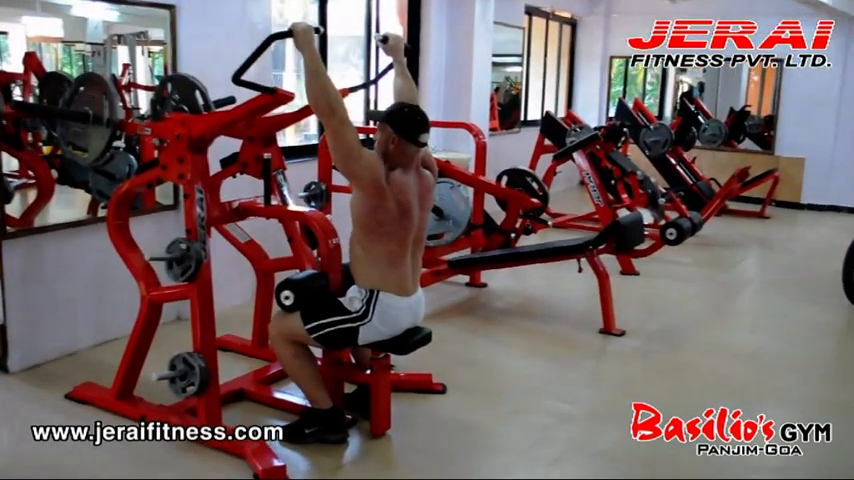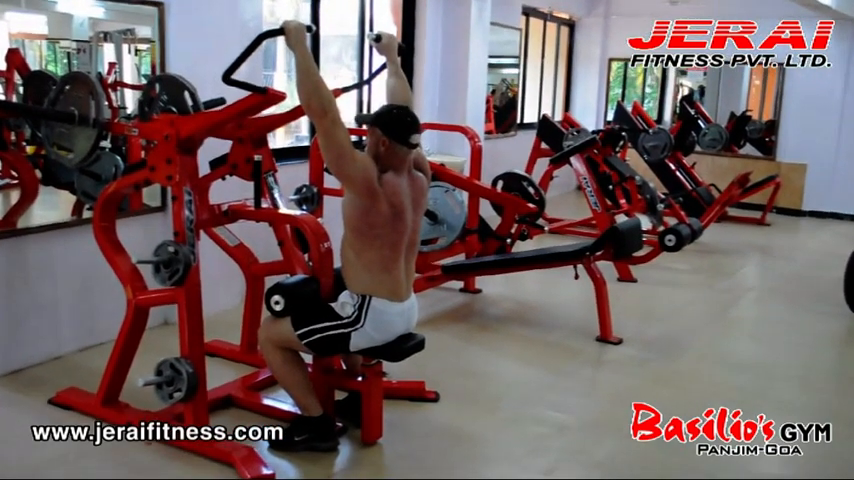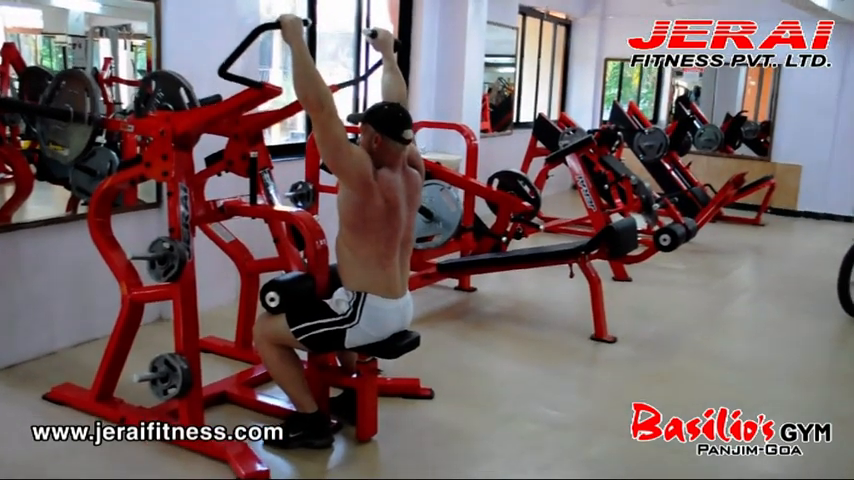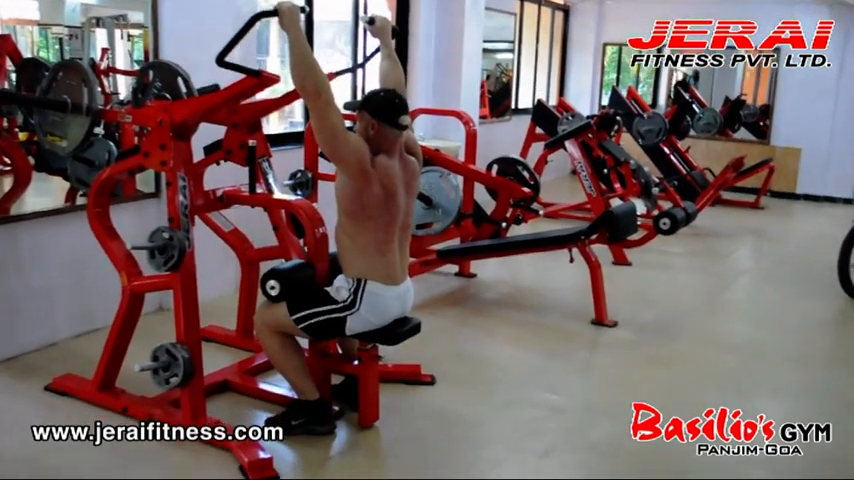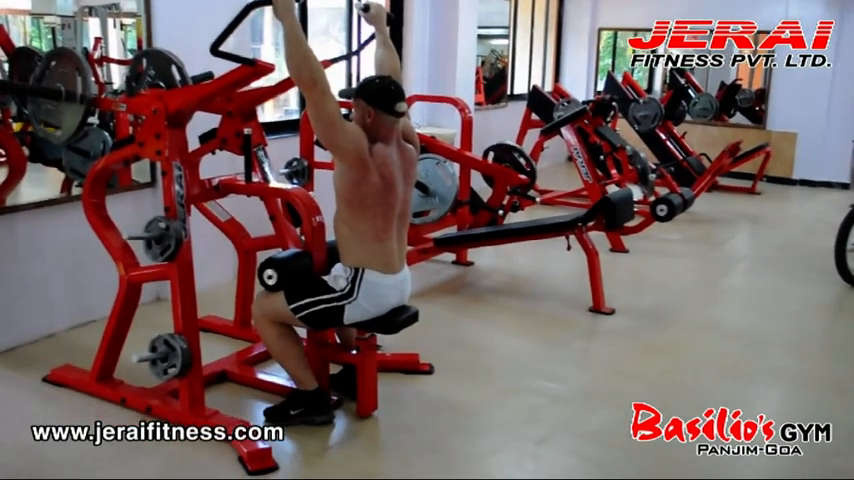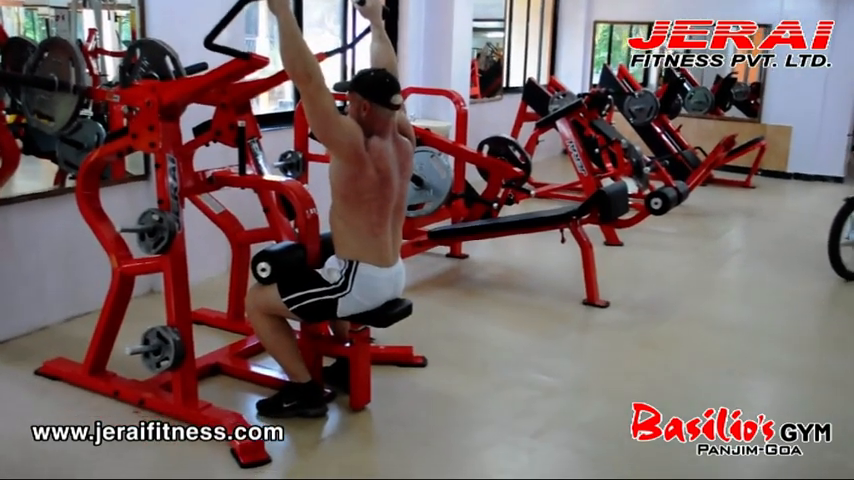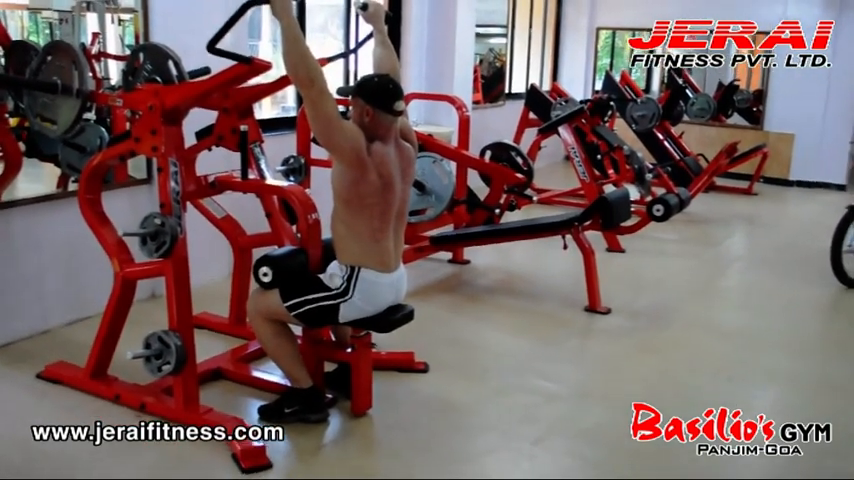
dt=0.3s
person 1, frame 1
left shoulder: (377, 179)
right shoulder: (425, 173)
left elbow: (332, 114)
right elbow: (409, 115)
left wrist: (307, 46)
right wrist: (398, 58)
left hip: (383, 311)
right hip: (412, 305)
left knee: (280, 329)
right knee: (339, 305)
left ankle: (327, 417)
right ankle: (372, 388)
person 1, frame 2
left shoulder: (369, 182)
right shoulder: (419, 176)
left elbow: (323, 115)
right elbow: (402, 115)
left wrist: (299, 45)
right wrist: (391, 57)
left hip: (376, 317)
right hip: (405, 311)
left knee: (269, 334)
right knee: (331, 311)
left ankle: (317, 425)
right ankle: (363, 395)
person 1, frame 3
left shoulder: (364, 177)
right shoulder: (413, 172)
left elbow: (320, 109)
right elbow: (397, 112)
left wrist: (296, 39)
right wrist: (387, 54)
left hip: (370, 314)
right hip: (401, 309)
left knee: (265, 331)
right knee: (328, 306)
left ankle: (311, 421)
right ankle: (359, 392)
person 1, frame 4
left shoulder: (361, 165)
right shoulder: (410, 159)
left elbow: (317, 97)
right elbow: (394, 98)
right wrist: (384, 40)
left hip: (371, 301)
right hip: (401, 295)
left knee: (266, 320)
right knee: (332, 294)
left ankle: (314, 410)
right ankle: (359, 379)
person 1, frame 5
left shoulder: (359, 152)
right shoulder: (407, 146)
left elbow: (313, 86)
right elbow: (389, 87)
left hip: (369, 289)
right hip: (399, 283)
left knee: (264, 309)
right knee: (324, 282)
left ankle: (312, 398)
right ankle: (357, 370)
person 1, frame 6
left shoulder: (354, 145)
right shoulder: (404, 139)
left elbow: (308, 80)
right elbow: (386, 80)
left hip: (363, 282)
right hip: (393, 275)
left knee: (257, 301)
right knee: (317, 276)
left ankle: (306, 391)
right ankle: (349, 363)
person 1, frame 7
left shoulder: (357, 151)
right shoulder: (406, 145)
left elbow: (311, 86)
right elbow: (389, 86)
left hip: (365, 288)
right hip: (395, 282)
left knee: (258, 306)
right knee: (319, 279)
left ankle: (307, 396)
right ankle: (352, 369)
